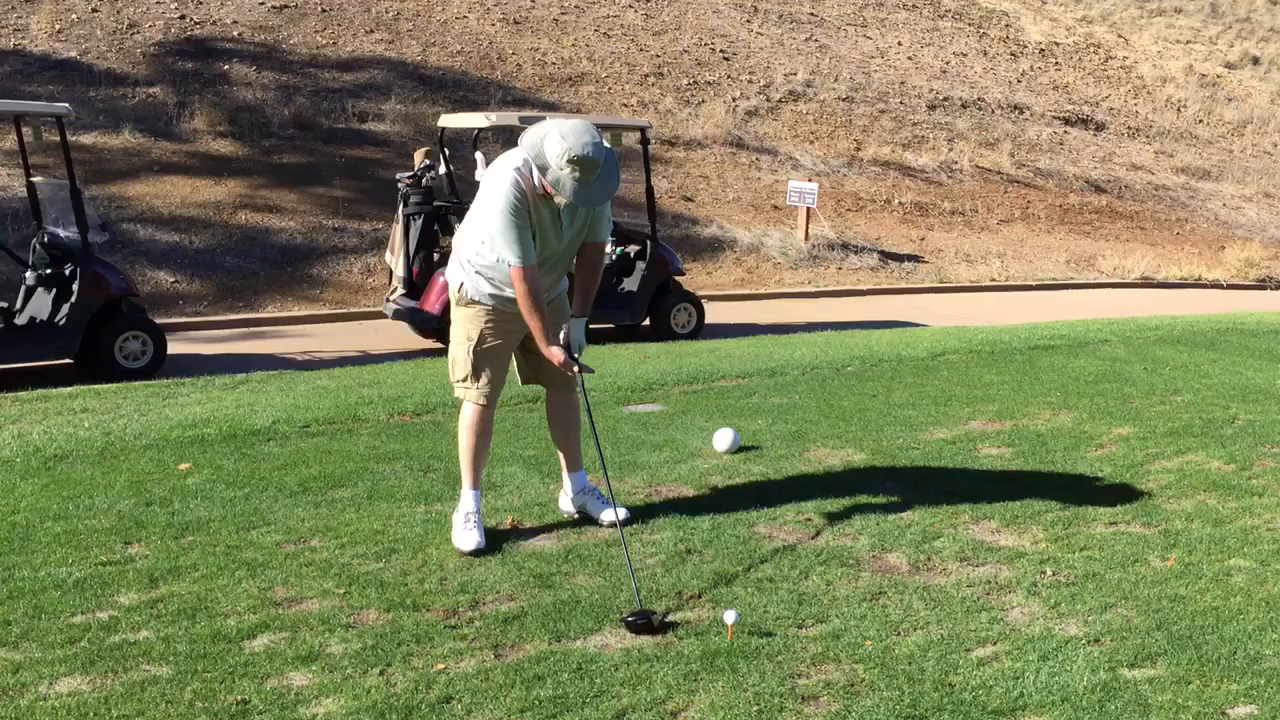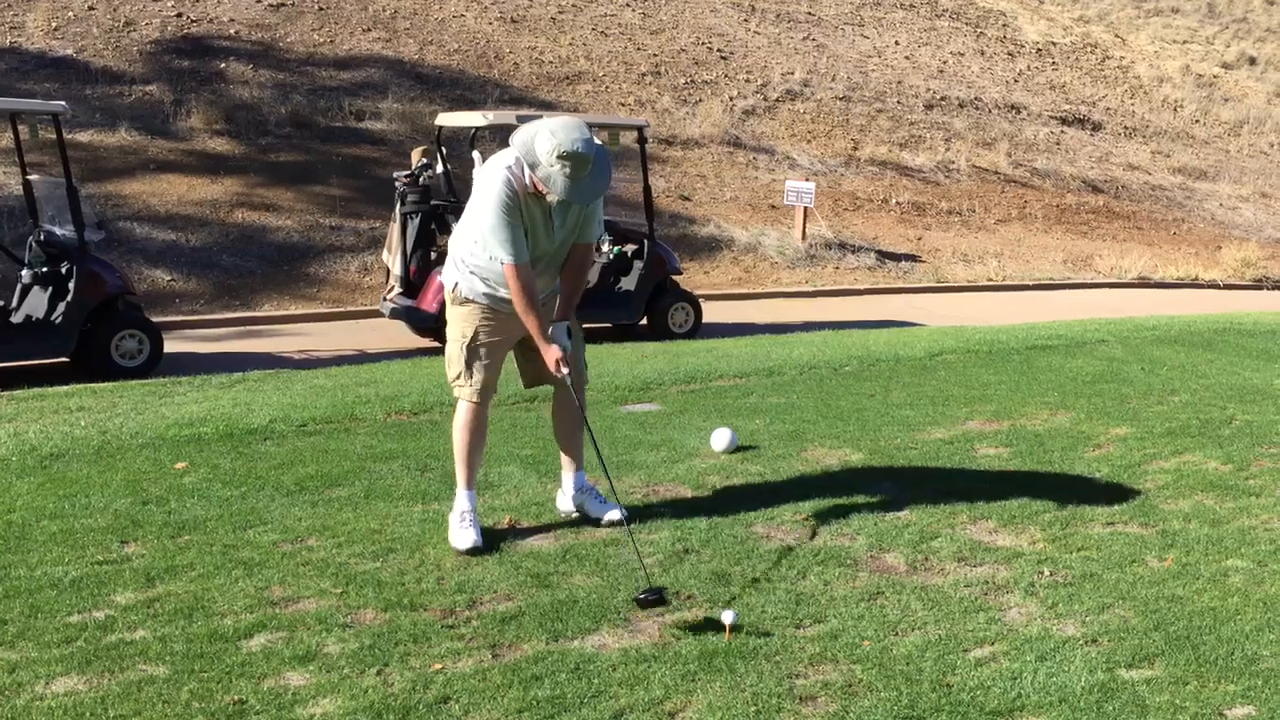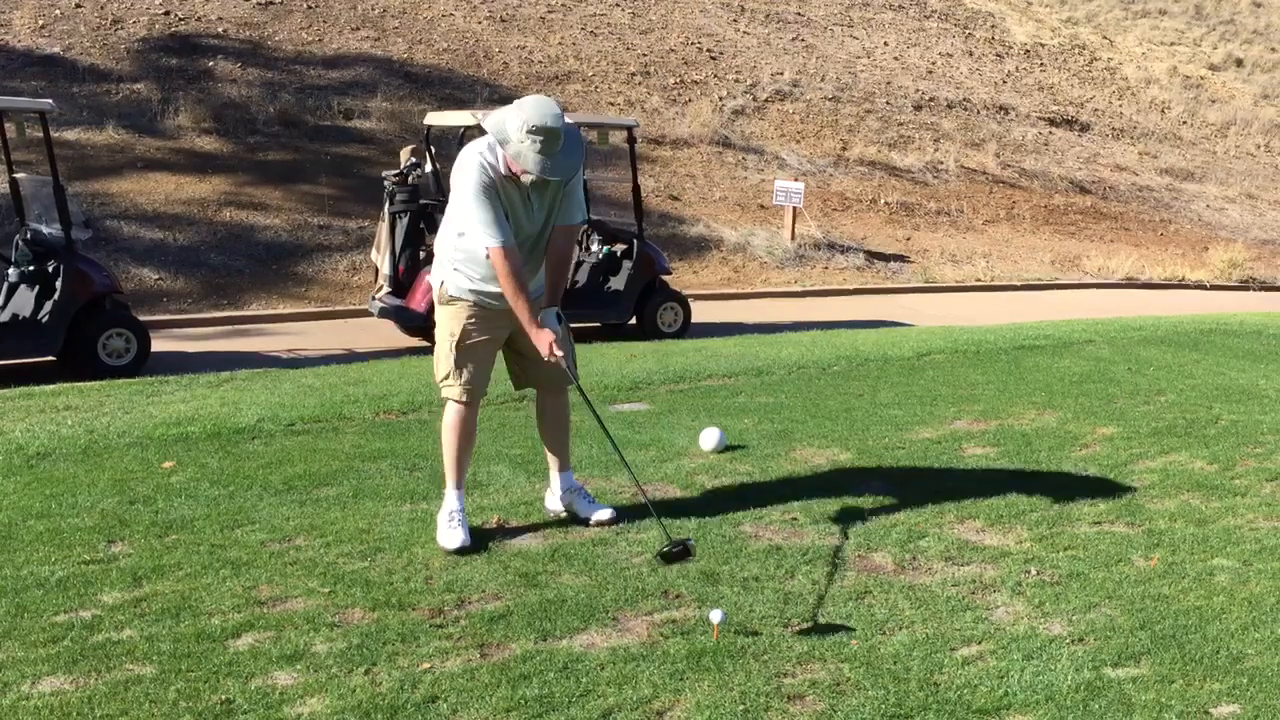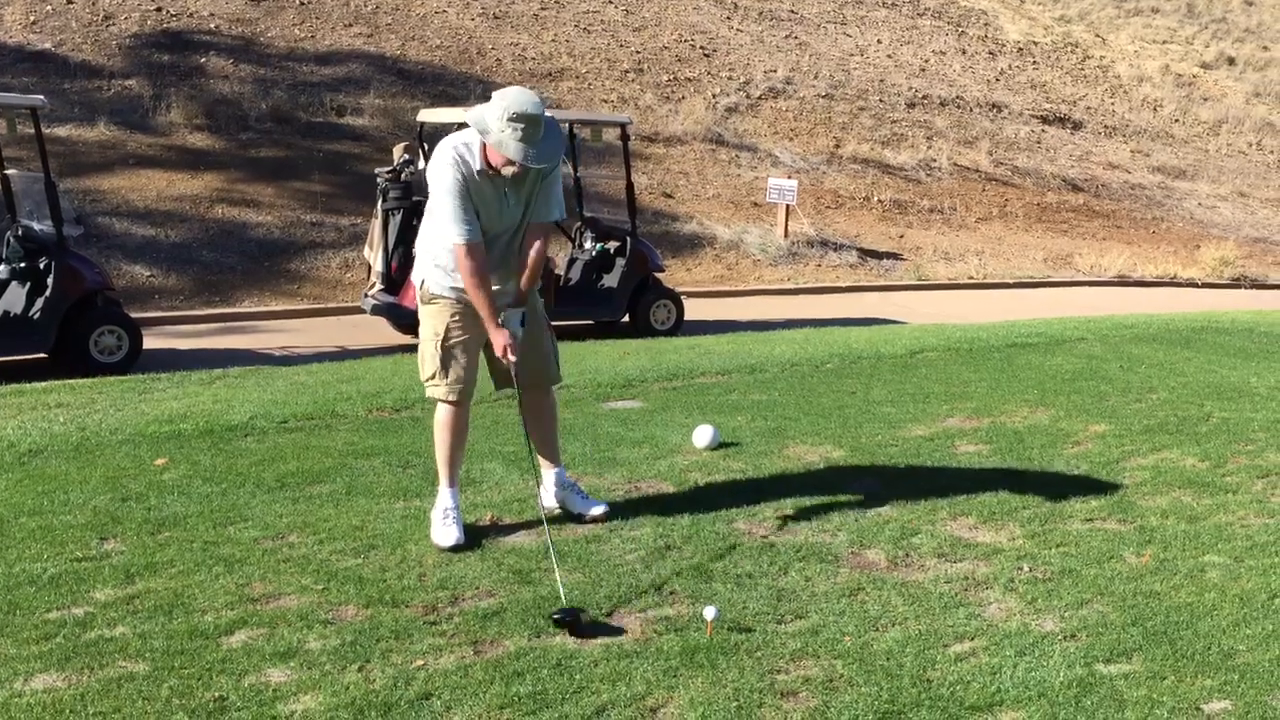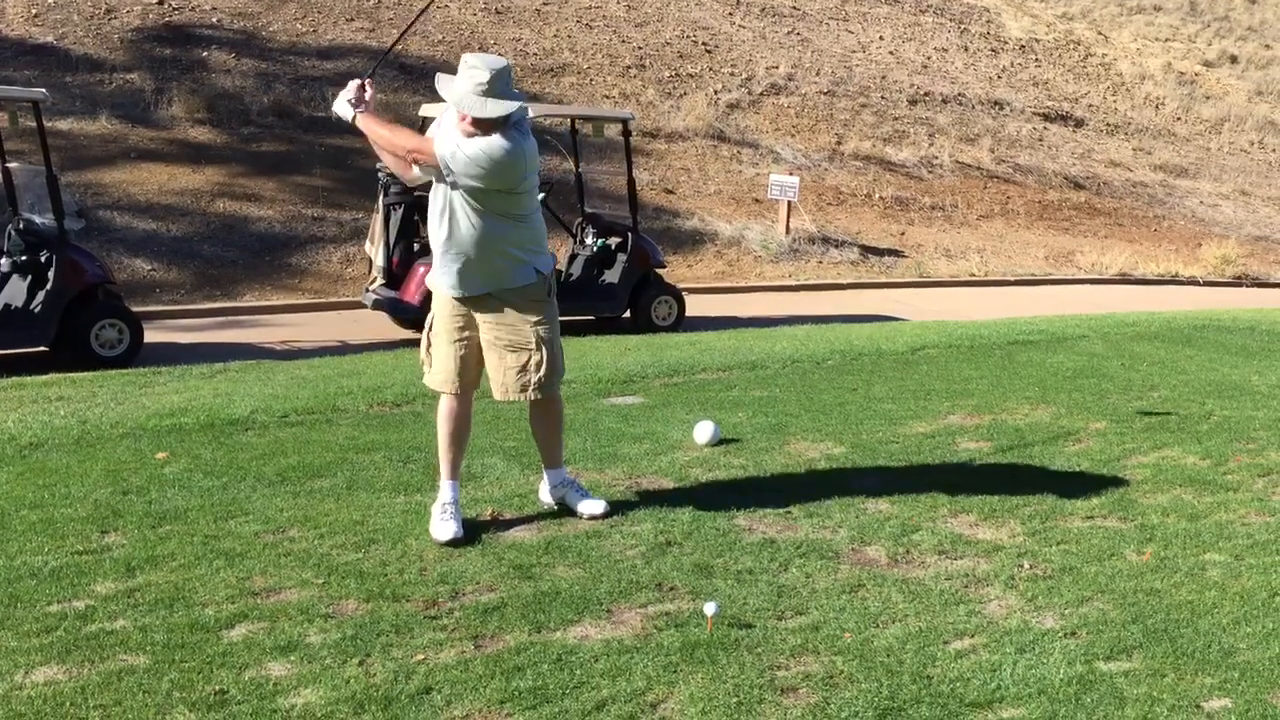
dt=0.5s
person 1, frame 1
left shoulder: (591, 177)
right shoulder: (508, 183)
left elbow: (593, 248)
right elbow: (521, 276)
left wrist: (578, 318)
right wrist: (546, 345)
left hip: (548, 290)
right hip: (486, 289)
left knee: (564, 384)
right knee: (480, 396)
left ankle: (575, 488)
right ankle: (469, 506)
person 1, frame 2
left shoulder: (584, 177)
right shoulder: (499, 182)
left elbow: (581, 251)
right elbow: (516, 275)
left wrist: (562, 323)
right wrist: (543, 344)
left hip: (546, 290)
right hip: (482, 292)
left knee: (571, 382)
right knee: (475, 395)
left ankle: (575, 488)
right ankle: (464, 506)
person 1, frame 3
left shoulder: (563, 162)
right shoulder: (476, 168)
left elbow: (563, 238)
right elbow: (503, 259)
left wrist: (551, 310)
right wrist: (535, 328)
left hip: (534, 290)
right hip: (468, 291)
left knee: (555, 385)
right knee: (463, 396)
left ankle: (562, 488)
right ankle: (452, 505)
person 1, frame 4
left shoulder: (541, 158)
right shoulder: (452, 160)
left elbow: (538, 236)
right elbow: (466, 254)
left wrist: (517, 307)
right wrist: (492, 327)
left hip: (513, 288)
right hip: (451, 289)
left knee: (538, 383)
right knee: (454, 395)
left ankle: (555, 483)
right ankle: (446, 502)
person 1, frame 5
left shoulder: (506, 150)
right shoulder: (451, 121)
left elbow: (414, 148)
right elbow: (412, 171)
left wrist: (358, 115)
right wrist: (367, 117)
left hip: (517, 288)
right hip: (455, 284)
left knee: (542, 388)
right knee: (454, 389)
left ankle: (556, 480)
right ankle: (447, 495)
